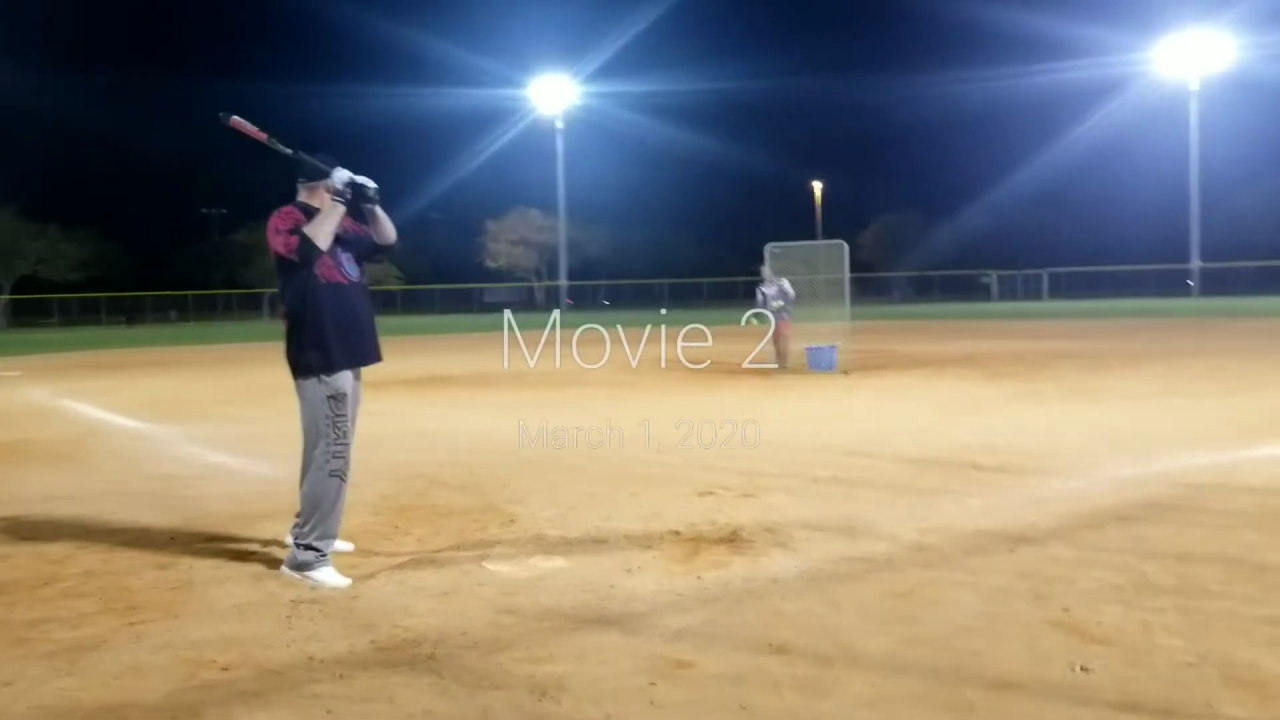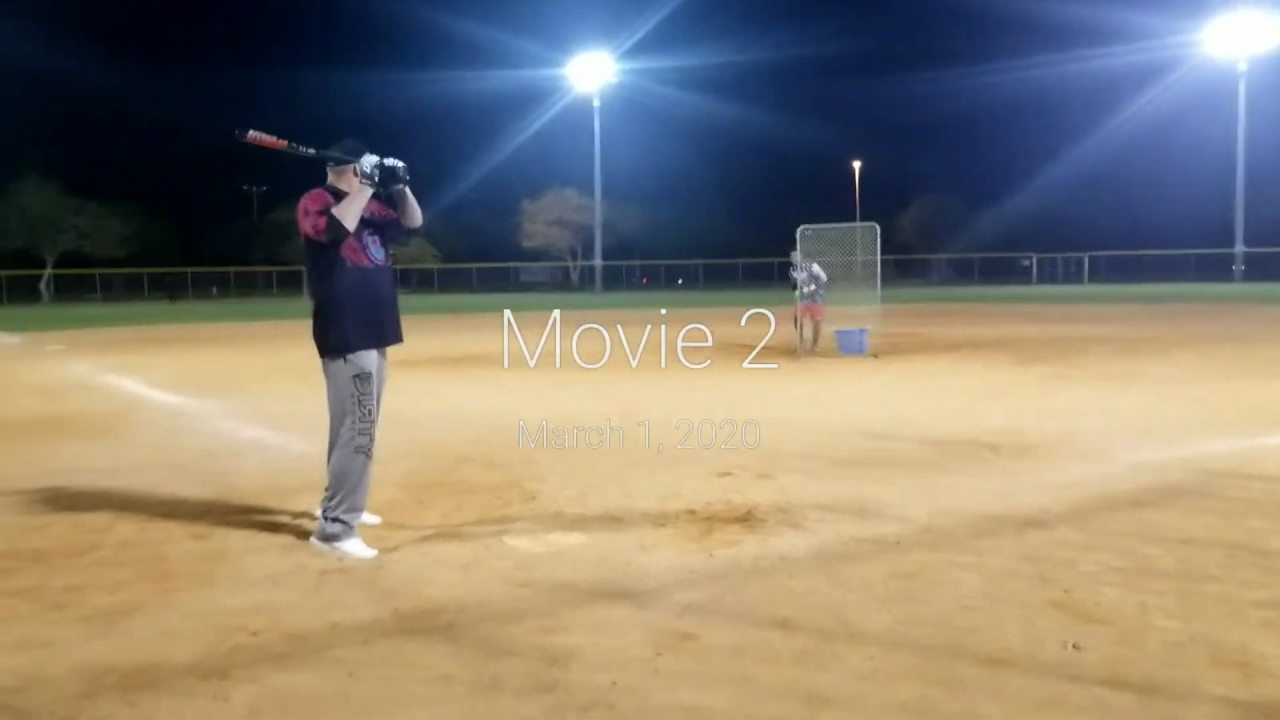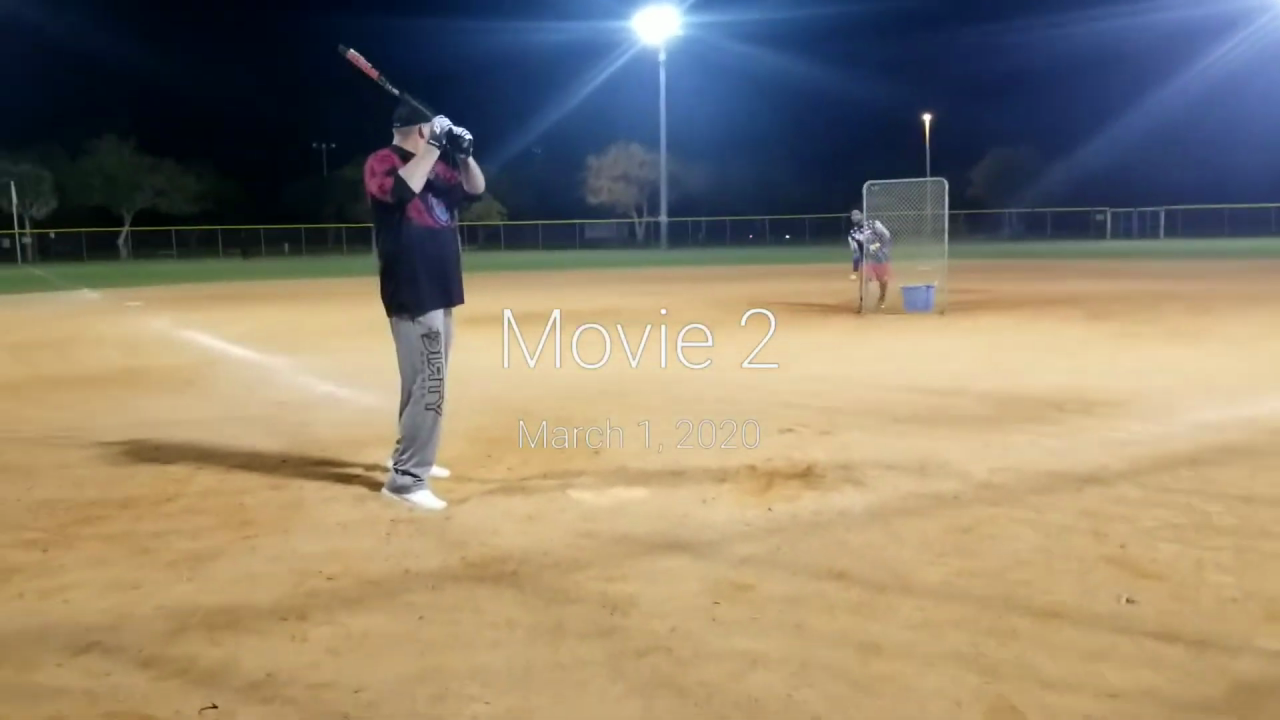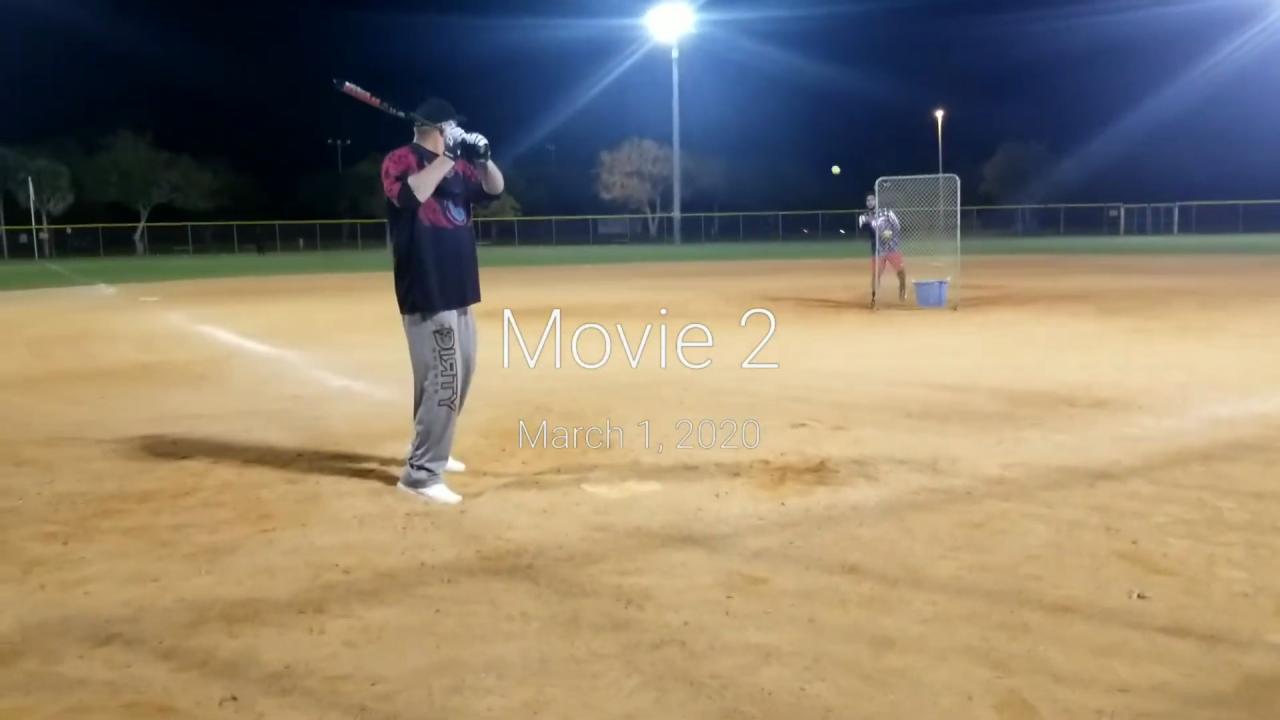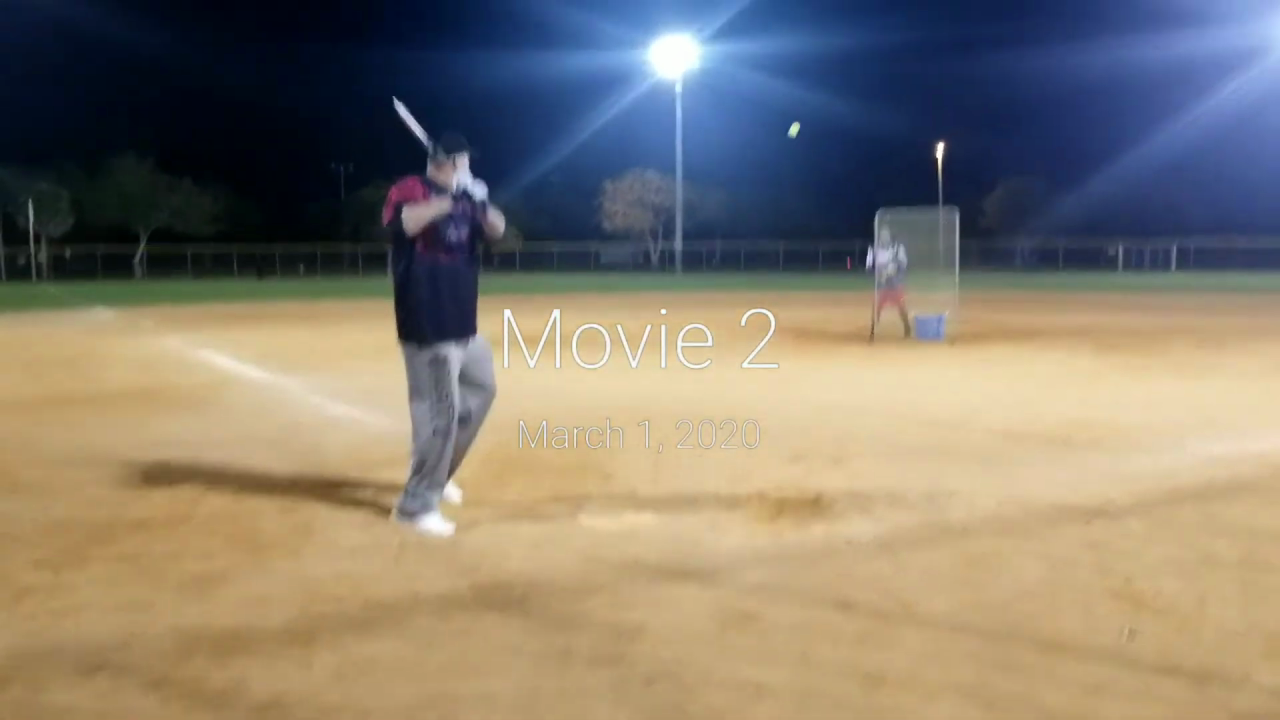
dt=0.3s
person 1, frame 1
left shoulder: (341, 223)
right shoulder: (286, 218)
left elbow: (385, 241)
right elbow: (308, 248)
left wrist: (369, 203)
right wrist: (338, 201)
left hip: (347, 350)
right hip: (319, 354)
left knee: (331, 448)
right knee: (330, 452)
left ankle: (309, 529)
right ankle: (307, 554)
person 1, frame 2
left shoulder: (370, 206)
right shoulder: (316, 202)
left elbow: (412, 223)
right elbow: (335, 229)
left wrist: (399, 185)
right wrist: (366, 185)
left hip: (374, 331)
right hip: (345, 334)
left knee: (359, 424)
right knee: (357, 428)
left ankle: (340, 503)
right ankle: (334, 526)
person 1, frame 3
left shoulder: (435, 167)
right shoulder: (383, 161)
left elbow: (474, 190)
right elbow: (401, 190)
left wrist: (462, 152)
right wrist: (435, 147)
left hip: (439, 291)
right hip: (412, 294)
left knee: (427, 382)
right knee: (428, 385)
left ankle: (410, 455)
right ankle: (406, 478)
person 1, frame 4
left shoulder: (456, 164)
right shoulder: (402, 160)
left elbow: (494, 189)
right elbow: (408, 195)
left wrist: (482, 157)
right wrist: (447, 157)
left hip: (459, 290)
right hip: (426, 292)
left knee: (460, 372)
right knee: (443, 380)
left ankle: (430, 449)
right ankle: (421, 473)
person 1, frame 5
left shoulder: (463, 199)
right shoulder: (410, 190)
left elbow: (496, 231)
right elbow: (400, 225)
left wrist: (482, 205)
right wrist: (449, 199)
left hip: (462, 322)
right hip: (427, 324)
left knee: (481, 390)
right knee: (440, 411)
left ankle: (438, 476)
right ankle: (416, 504)
